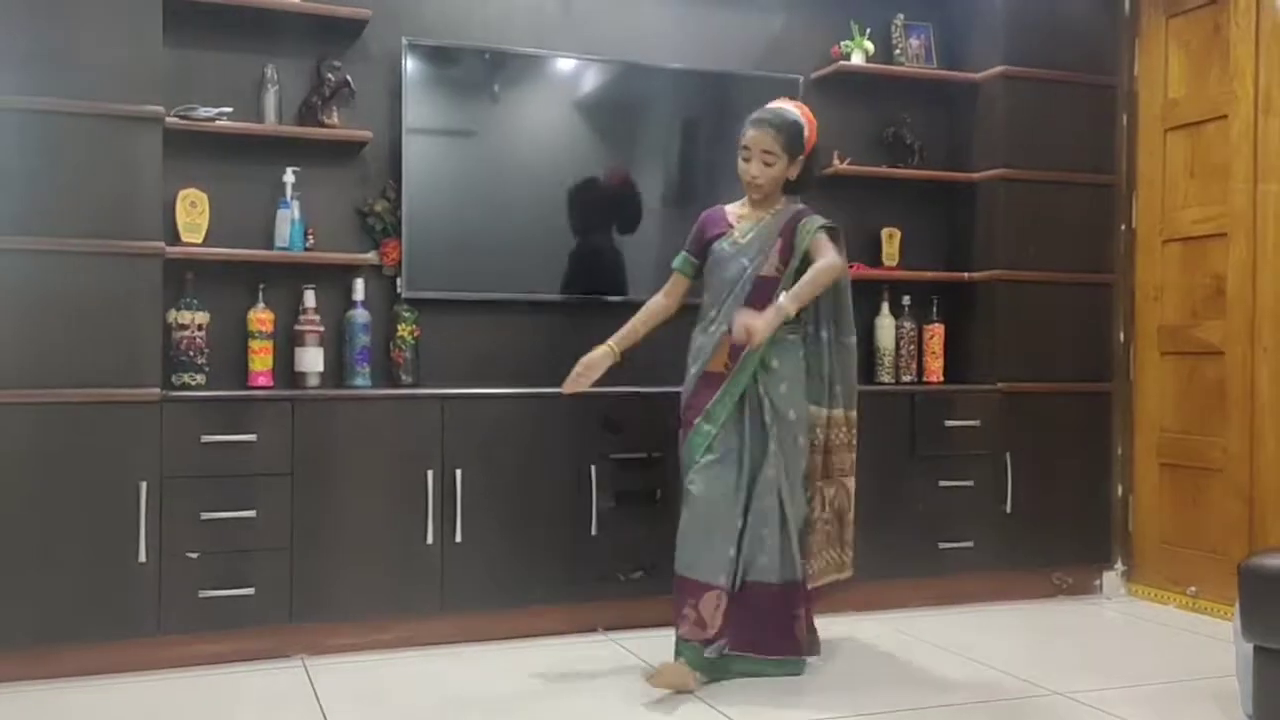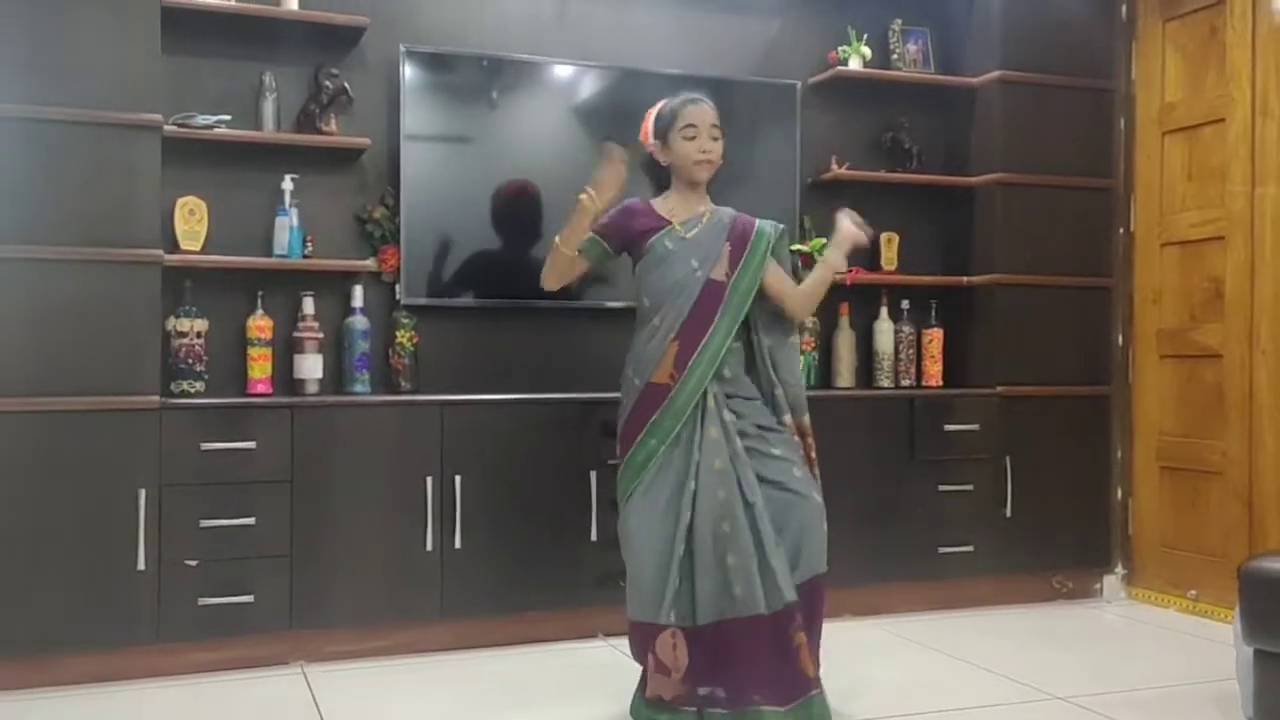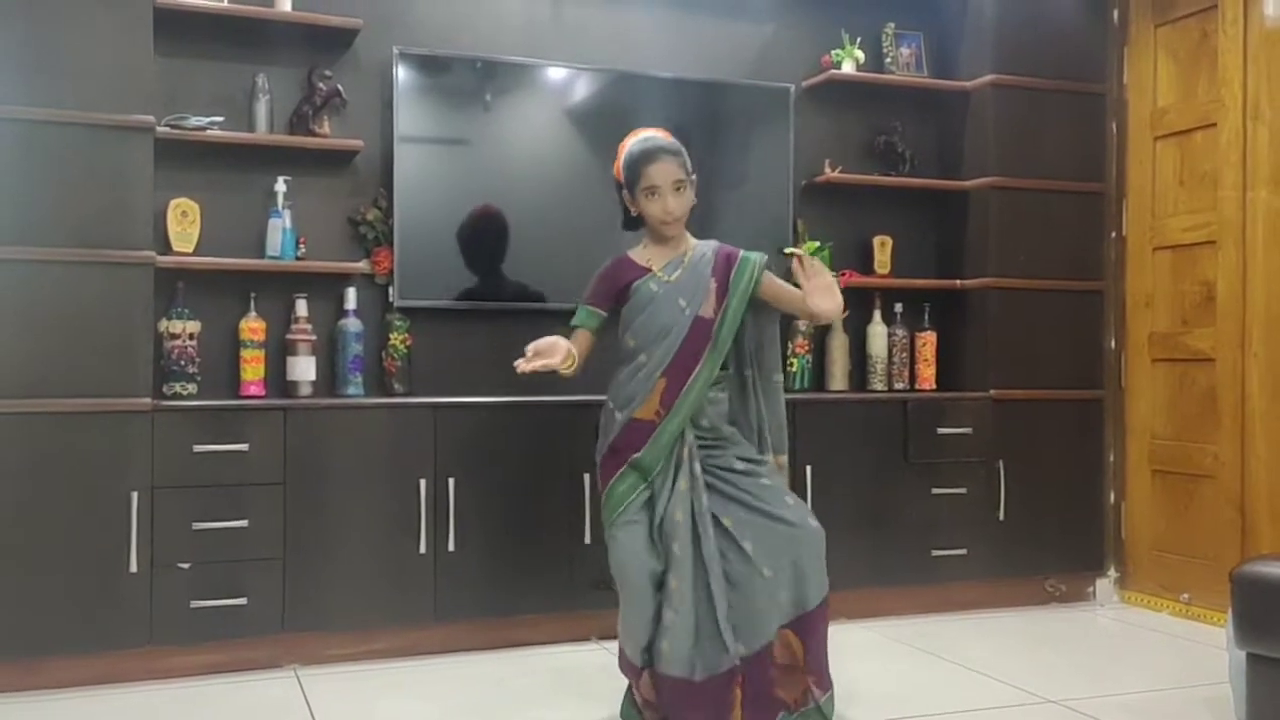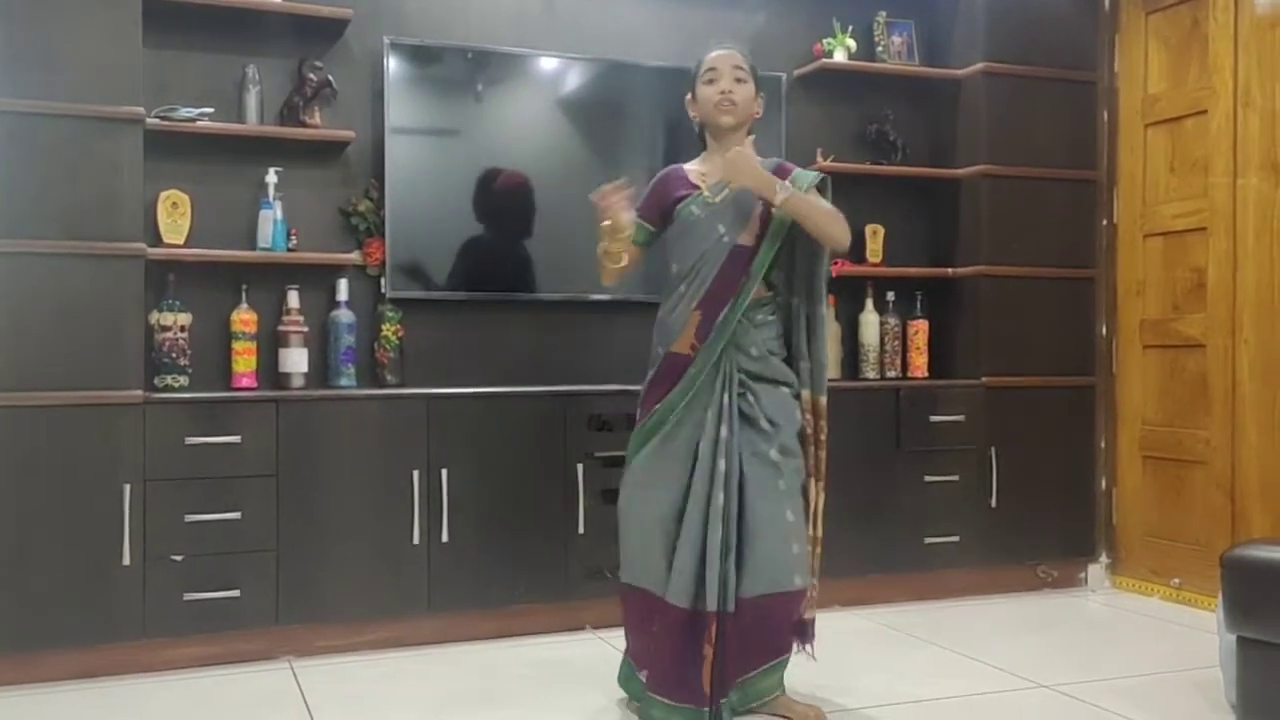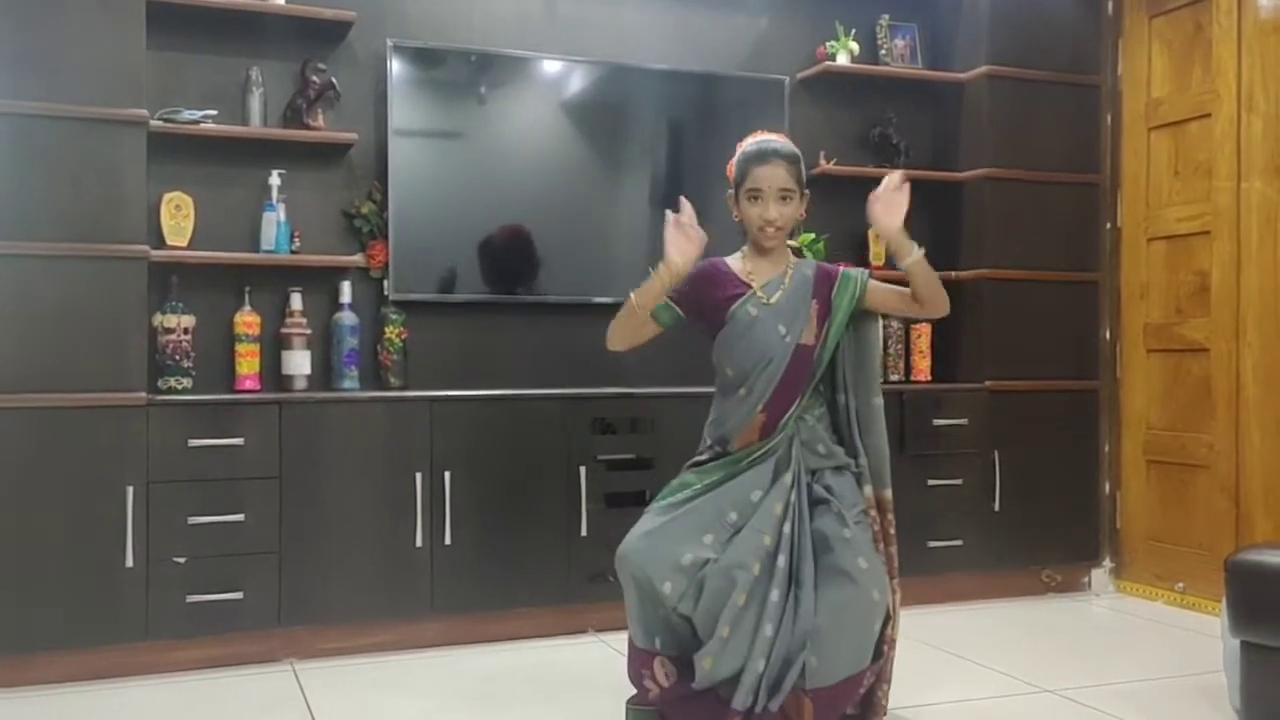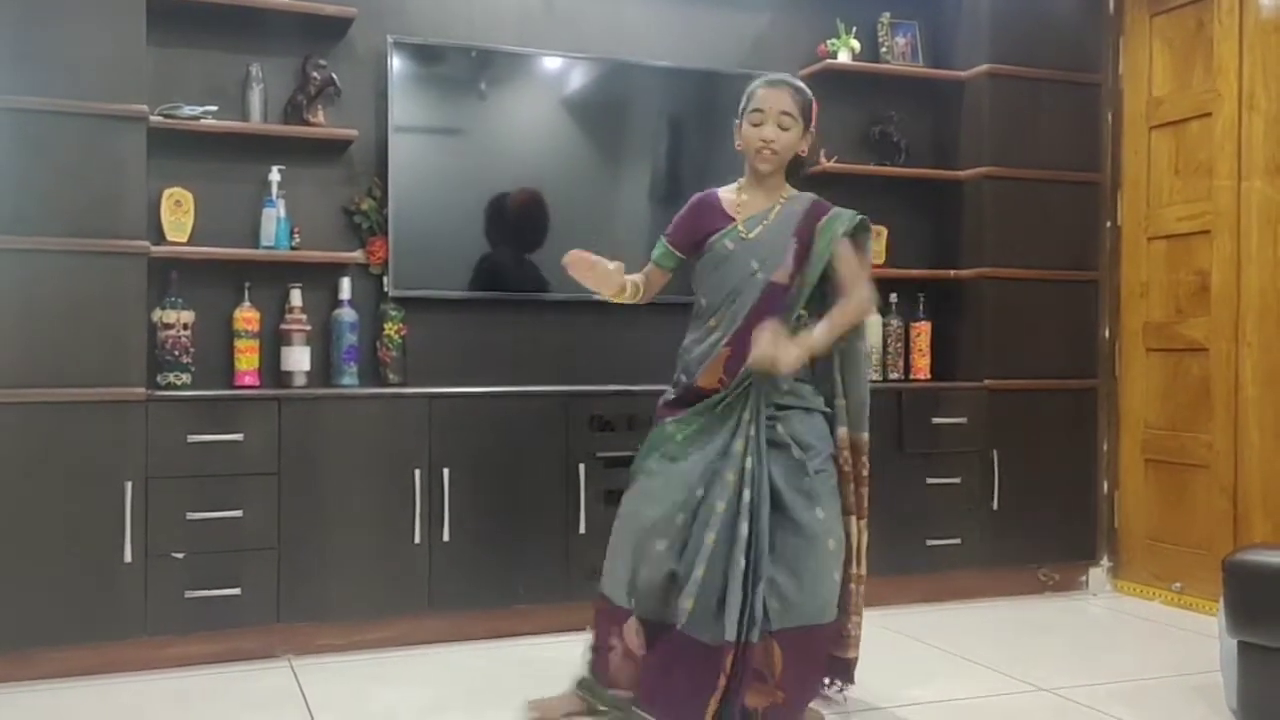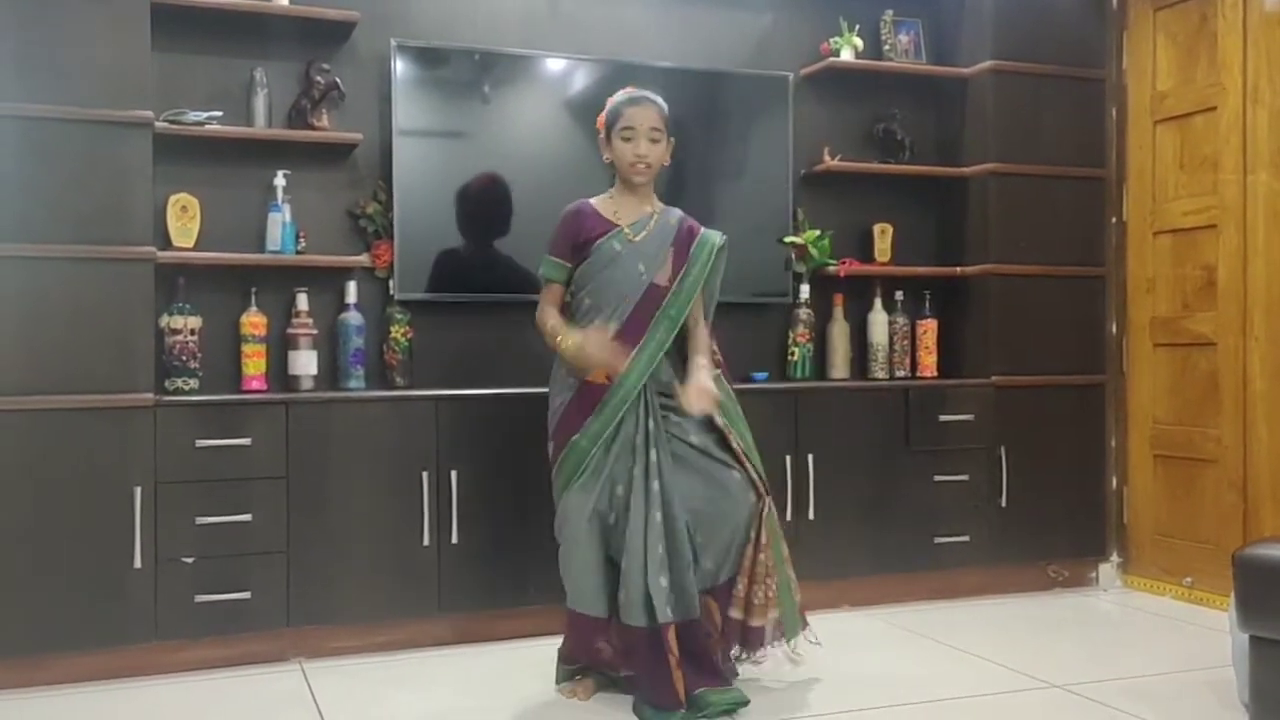
dt=0.7s
person 1, frame 1
left shoulder: (803, 226)
right shoulder: (713, 222)
left elbow: (833, 265)
right elbow: (667, 297)
left wrist: (775, 314)
right wrist: (608, 352)
left hip: (777, 386)
right hip: (716, 386)
left knee: (772, 504)
right knee: (712, 504)
left ankle: (765, 642)
right ankle: (697, 653)
person 1, frame 2
left shoulder: (744, 232)
right shoulder: (636, 216)
left elbow: (795, 306)
right elbow: (553, 277)
left wrist: (838, 249)
right wrist: (589, 209)
left hip: (733, 399)
right hip: (661, 403)
left knee: (792, 509)
right knee: (663, 536)
person 1, frame 3
left shoulder: (729, 264)
right shoulder: (620, 272)
left elbow: (812, 308)
right elbow: (579, 350)
left wrist: (825, 300)
right wrist: (560, 352)
left hip: (718, 438)
right hip: (642, 444)
left knee: (792, 537)
right knee: (651, 572)
person 1, frame 4
left shoulder: (782, 177)
right shoulder: (671, 182)
left elbow: (839, 237)
right elbow: (615, 268)
left wrist: (766, 187)
right wrist: (615, 229)
left hip: (760, 371)
right hip: (685, 370)
left knee: (765, 512)
right knee: (661, 507)
person 1, frame 5
left shoulder: (829, 284)
right shoulder: (710, 280)
left elbow: (934, 305)
right elbow: (620, 339)
left wrist: (899, 243)
right wrist: (670, 272)
left hip: (813, 466)
right hip: (733, 465)
left knee: (855, 594)
right knee: (647, 561)
person 1, frame 6
left shoulder: (819, 219)
right shoulder: (704, 210)
left elbow: (860, 297)
right elbow: (646, 287)
left wrist: (801, 345)
right wrist: (612, 282)
left hip: (783, 407)
right hip: (700, 403)
left knee: (799, 545)
right knee: (655, 526)
person 1, frame 7
left shoulder: (686, 233)
right shoulder: (580, 220)
left elbow: (696, 320)
right elbow: (547, 309)
left wrist: (702, 375)
right wrist: (574, 343)
left hip: (659, 397)
right hip: (590, 398)
left knee: (726, 499)
right knee: (596, 522)
left ankle: (690, 664)
right ankle: (596, 658)
